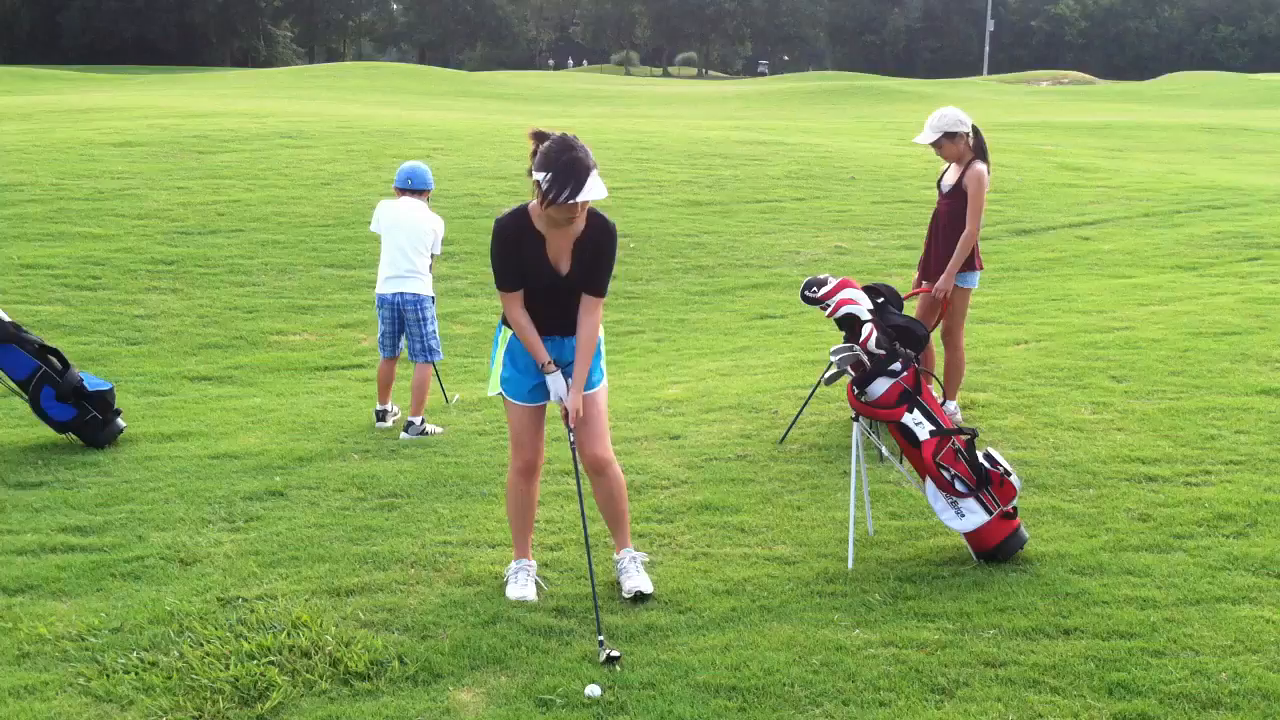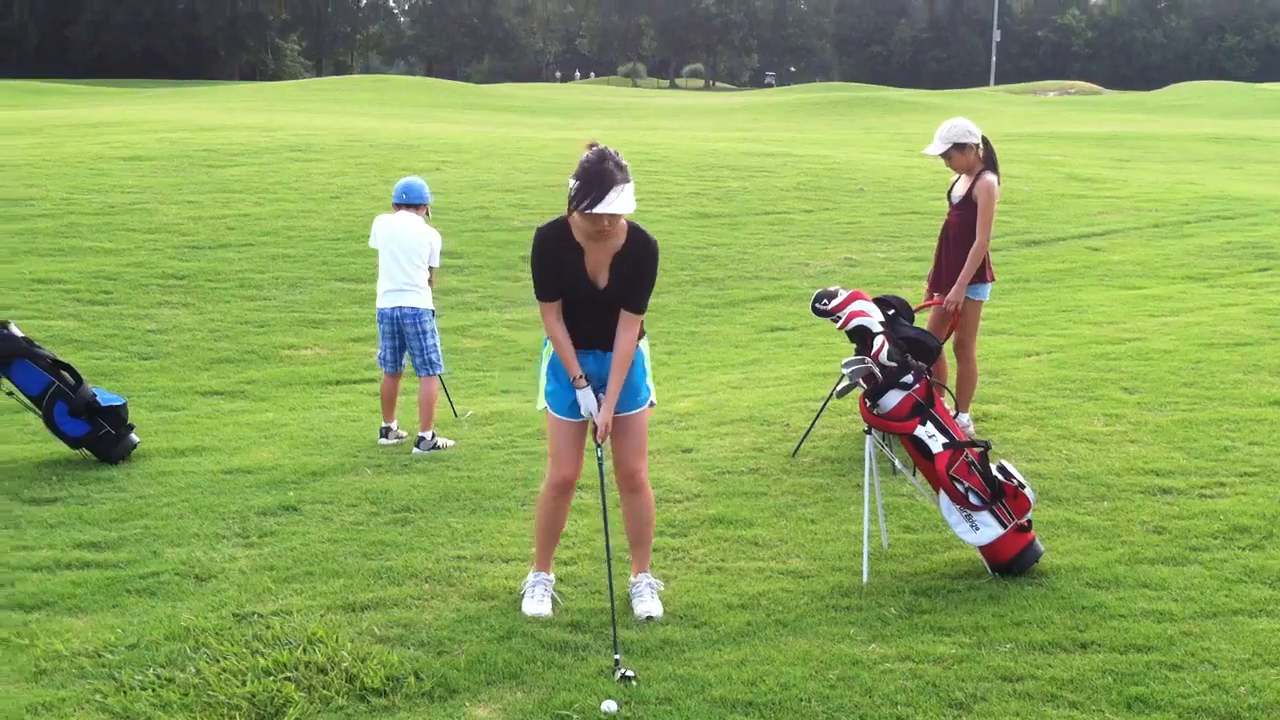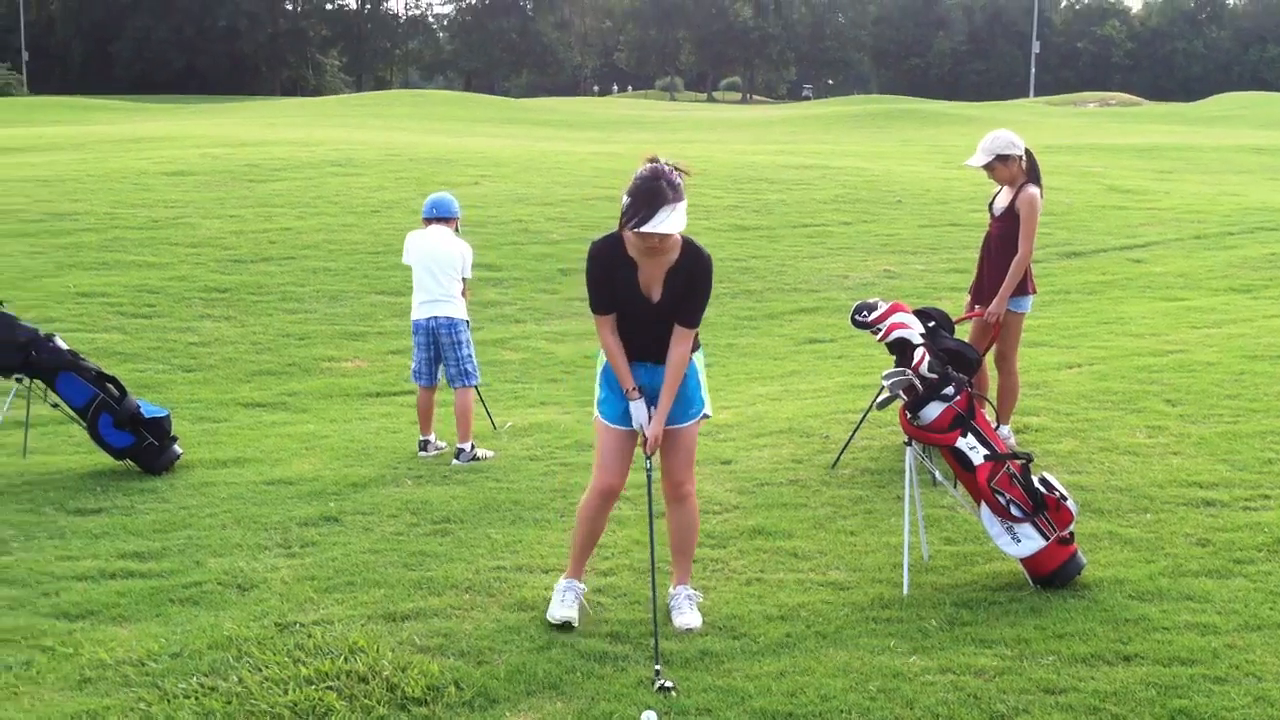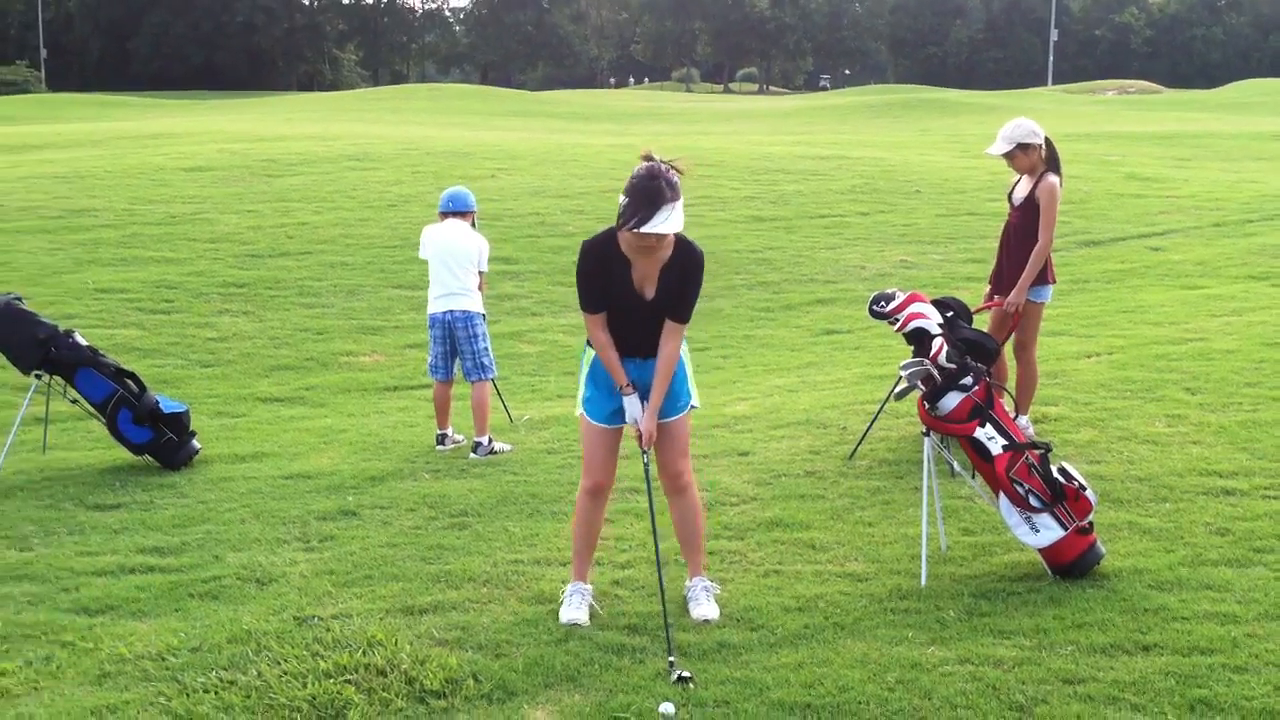
dt=0.3s
person 1, frame 1
left shoulder: (601, 231)
right shoulder: (510, 229)
left elbow: (590, 309)
right elbow: (513, 306)
left wrist: (577, 385)
right wrist: (548, 369)
left hip: (579, 346)
right hip: (525, 349)
left knee: (599, 457)
right knee: (526, 461)
left ankle: (626, 554)
right ankle: (522, 563)
person 1, frame 2
left shoulder: (642, 246)
right shoulder: (550, 240)
left elbow: (629, 325)
right elbow: (552, 317)
left wrist: (610, 403)
right wrist: (581, 383)
left hip: (625, 363)
right hip: (567, 361)
left knee: (633, 474)
right knee: (562, 476)
left ankle: (642, 578)
right ankle: (540, 575)
person 1, frame 3
left shoulder: (696, 262)
right shoulder: (604, 254)
left elbow: (682, 339)
right elbow: (607, 330)
left wrist: (661, 416)
right wrist: (634, 396)
left hip: (677, 375)
right hip: (621, 372)
left knee: (680, 486)
right knee: (606, 484)
left ankle: (682, 590)
right ankle: (570, 582)
person 1, frame 4
left shoulder: (689, 258)
right shoulder: (596, 251)
left elbow: (672, 335)
right elbow: (597, 327)
left wrist: (653, 409)
right wrist: (626, 392)
left hip: (664, 369)
right hip: (608, 369)
left knee: (678, 477)
right knee: (595, 482)
left ankle: (698, 581)
right ankle: (577, 585)
person 2, frame 1
left shoulder: (976, 172)
right shoulder: (950, 168)
left elbow: (972, 229)
left wrist: (950, 274)
right wrist: (923, 266)
left hip: (960, 265)
right hip: (937, 260)
left knee: (950, 335)
left ankle: (949, 406)
person 2, frame 2
left shoulder: (986, 183)
right shoulder: (960, 179)
left elbow: (982, 240)
left wrist: (961, 286)
right wrist: (934, 277)
left hip: (971, 277)
right hip: (948, 272)
left knee: (963, 346)
right knee: (931, 340)
left ankle: (962, 418)
person 2, frame 3
left shoulder: (1028, 196)
right shoulder: (1001, 192)
left elbow: (1024, 253)
left wrist: (1002, 298)
right wrist: (975, 290)
left hip: (1013, 290)
right hip: (989, 284)
left knee: (1004, 359)
left ankle: (1003, 430)
person 2, frame 4
left shoulder: (1048, 184)
right shoulder: (1019, 181)
left elbow: (1044, 242)
left wrist: (1022, 288)
right wrist: (994, 281)
left hip: (1033, 279)
right hip: (1008, 274)
left knee: (1023, 349)
left ankle: (1022, 420)
person 3, frame 1
left shoulder: (384, 209)
right shoulder: (434, 221)
right elbow: (431, 262)
left hip: (386, 291)
right hip: (417, 292)
left knee: (388, 354)
right knee: (424, 359)
left ankle: (384, 410)
right ankle: (414, 423)
person 3, frame 2
left shoulder: (381, 223)
right shoulder: (430, 234)
right elbow: (430, 277)
left hip: (386, 306)
right hip: (416, 306)
left knee: (391, 371)
right knee: (429, 373)
left ankle: (388, 428)
right ankle: (426, 437)
person 3, frame 3
left shoulder: (413, 239)
right shoulder: (461, 247)
right elbow: (464, 288)
left hip: (421, 318)
right hip: (451, 317)
left knee: (426, 384)
right knee: (464, 384)
left ankle: (427, 441)
right ankle: (465, 448)
person 3, frame 4
left shoulder: (429, 233)
right shoulder: (478, 240)
right elbow: (480, 282)
left hip: (437, 312)
right hip: (467, 311)
left knee: (443, 378)
right knee: (480, 378)
left ankle: (444, 434)
right ankle: (482, 442)
